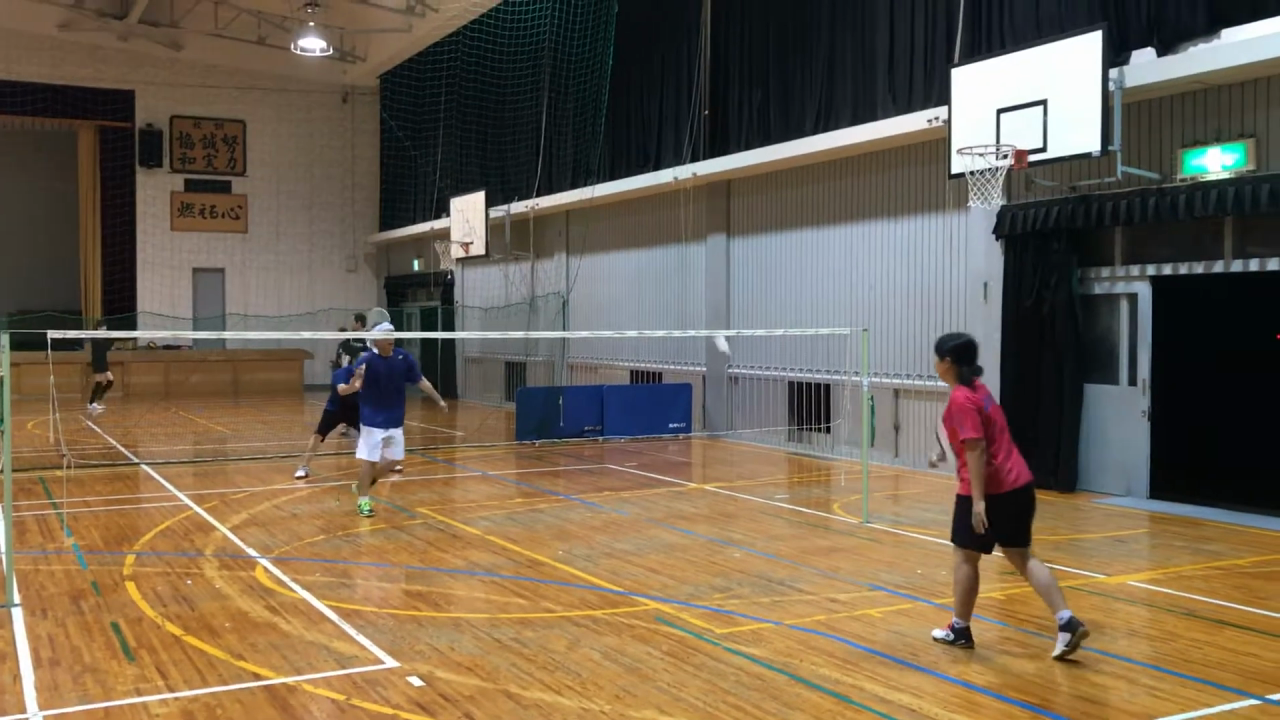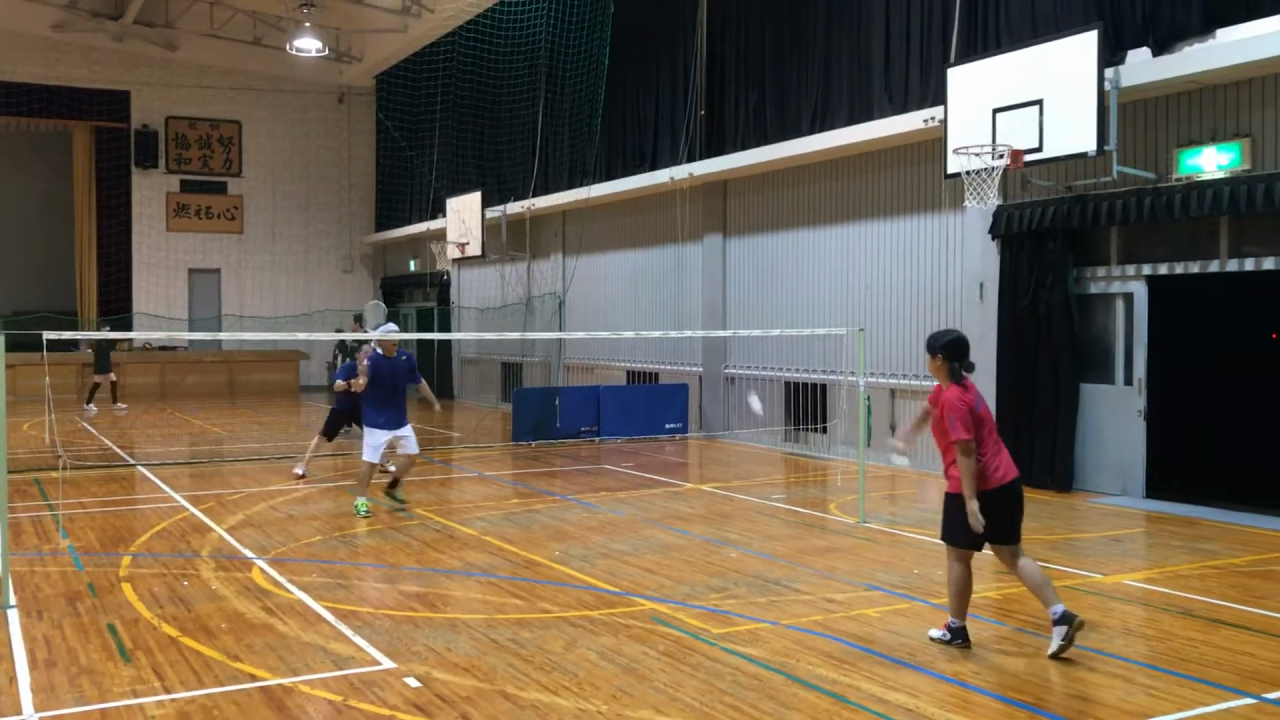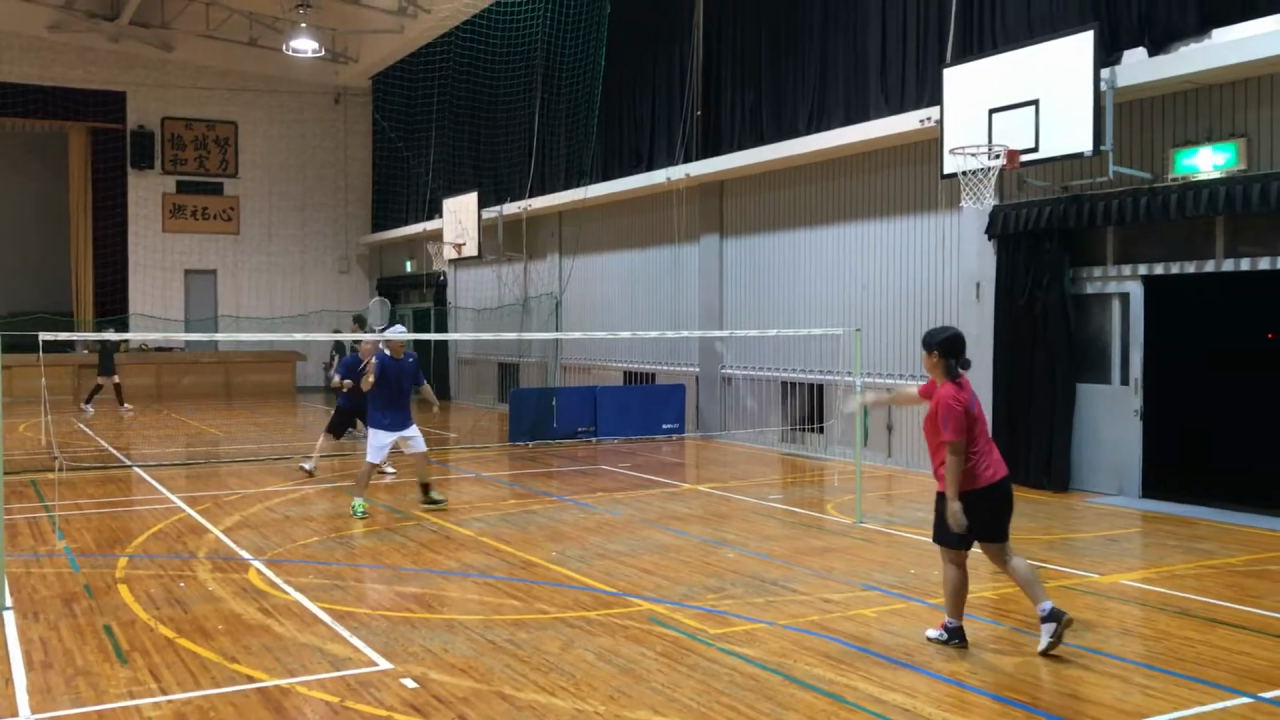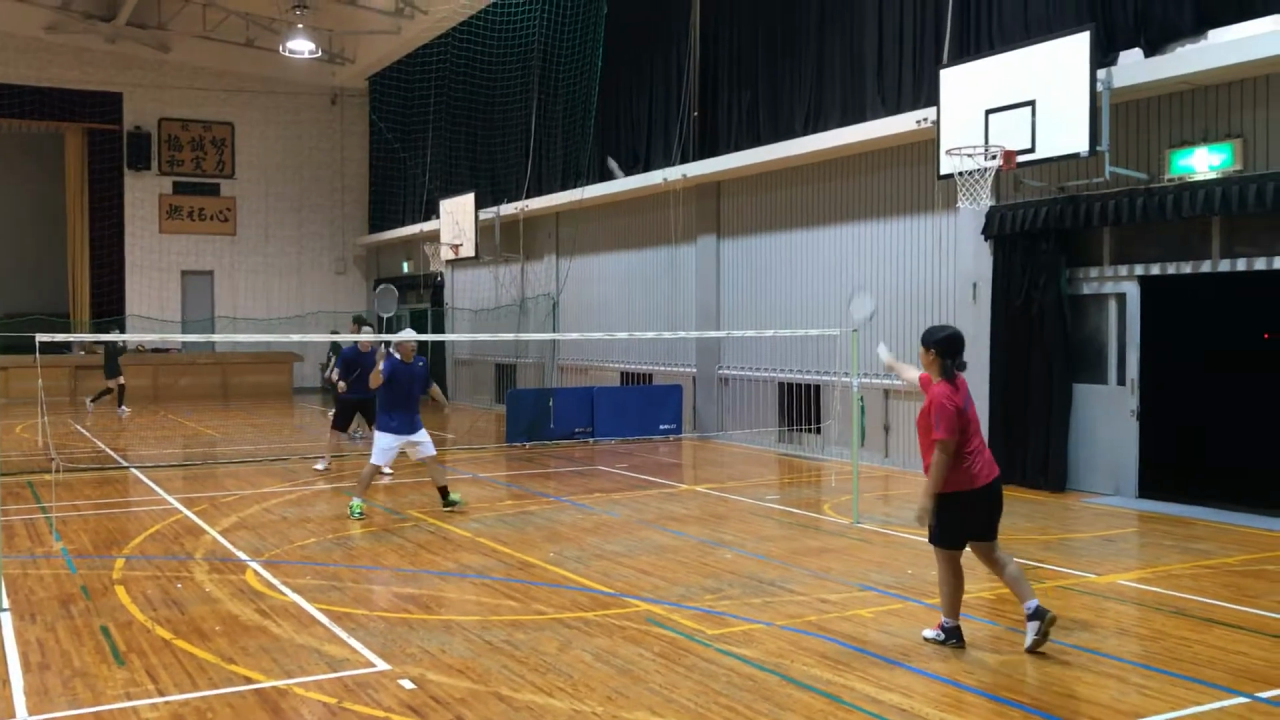
dt=0.1s
person 1, frame 1
left shoulder: (960, 399)
right shoulder: (974, 388)
left elbow: (976, 450)
left wrist: (978, 500)
right wrist: (947, 451)
left hip: (990, 491)
right hip: (1018, 485)
left knee: (965, 557)
right knee: (1022, 558)
left ankle: (960, 629)
right ankle: (1067, 622)
person 1, frame 2
left shoulder: (954, 398)
right shoulder: (953, 386)
left elbow: (966, 452)
right elbow: (931, 409)
left wrist: (970, 500)
right wrist: (907, 435)
left hip: (978, 489)
right hip: (1006, 483)
left knee: (957, 557)
right knee: (1013, 555)
left ankle: (956, 628)
right ankle: (1061, 616)
person 1, frame 3
left shoulder: (947, 396)
right shoulder: (952, 382)
left elbow: (955, 452)
right elbow: (918, 394)
left wrist: (952, 499)
right wrist: (883, 398)
left hip: (968, 488)
right hip: (994, 482)
left knee: (953, 557)
right knee: (1002, 553)
left ankle: (953, 629)
right ankle: (1049, 612)
person 1, frame 4
left shoulder: (941, 396)
right shoulder: (953, 380)
left elbow: (943, 451)
right elbow: (921, 378)
left wrist: (928, 498)
right wrist: (894, 365)
left hip: (957, 489)
right hip: (986, 482)
left knee: (947, 558)
right knee: (990, 552)
left ankle: (950, 629)
right ankle: (1034, 610)
person 2, frame 1
left shoulder: (404, 357)
right shoulder: (366, 360)
left elbow: (420, 380)
right elbow: (355, 386)
left wrist: (438, 399)
right wrist: (357, 378)
left hip: (395, 421)
right hip: (373, 420)
left knee: (394, 460)
right knee: (370, 460)
left ankle: (364, 485)
right ankle: (363, 500)
person 2, frame 2
left shoulder: (407, 358)
right shoulder: (372, 360)
left elbow: (419, 382)
left wrist: (434, 402)
right wrist: (362, 376)
left hip: (400, 420)
right hip: (377, 421)
left knee: (410, 456)
right knee: (370, 462)
left ankle: (392, 488)
right ankle: (361, 500)
person 2, frame 3
left shoulder: (412, 360)
right shoulder: (379, 360)
left elbow: (422, 385)
right elbow: (365, 387)
left wrist: (435, 403)
right wrist: (369, 374)
left hip: (405, 421)
right hip: (381, 422)
left knee: (421, 455)
right knee: (372, 462)
left ankle: (428, 495)
right ankle: (358, 502)
person 2, frame 4
left shoulder: (422, 364)
right shoulder: (391, 364)
left elbow: (430, 387)
right elbow: (373, 384)
left wrist: (445, 403)
right wrist: (378, 362)
left hip: (413, 424)
right hip: (389, 426)
left knee: (432, 459)
right knee: (375, 464)
left ankle: (447, 498)
right ankle: (356, 502)
